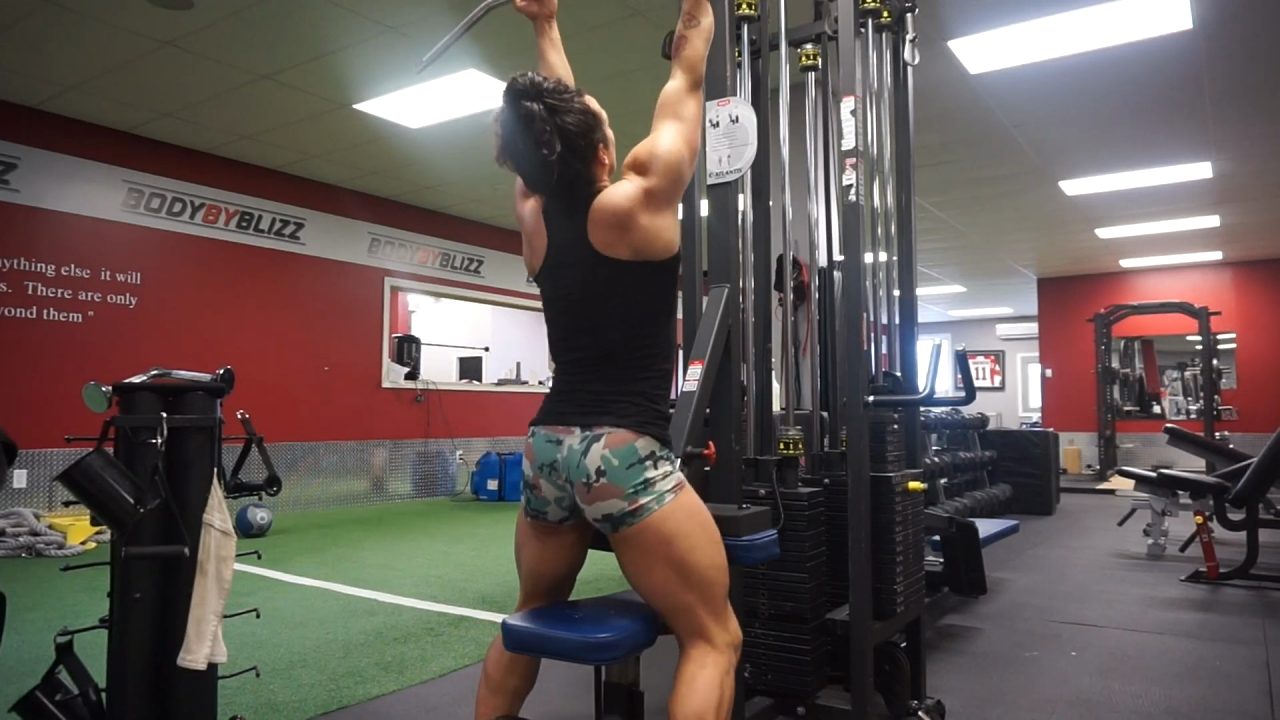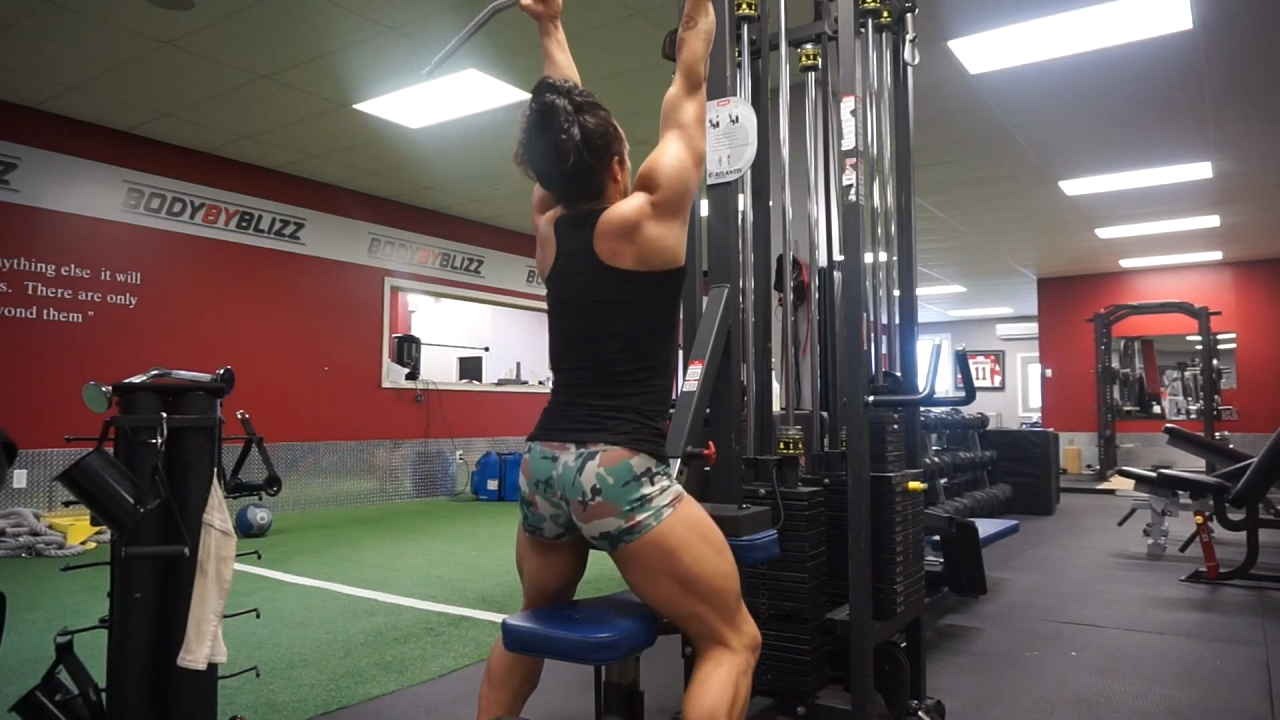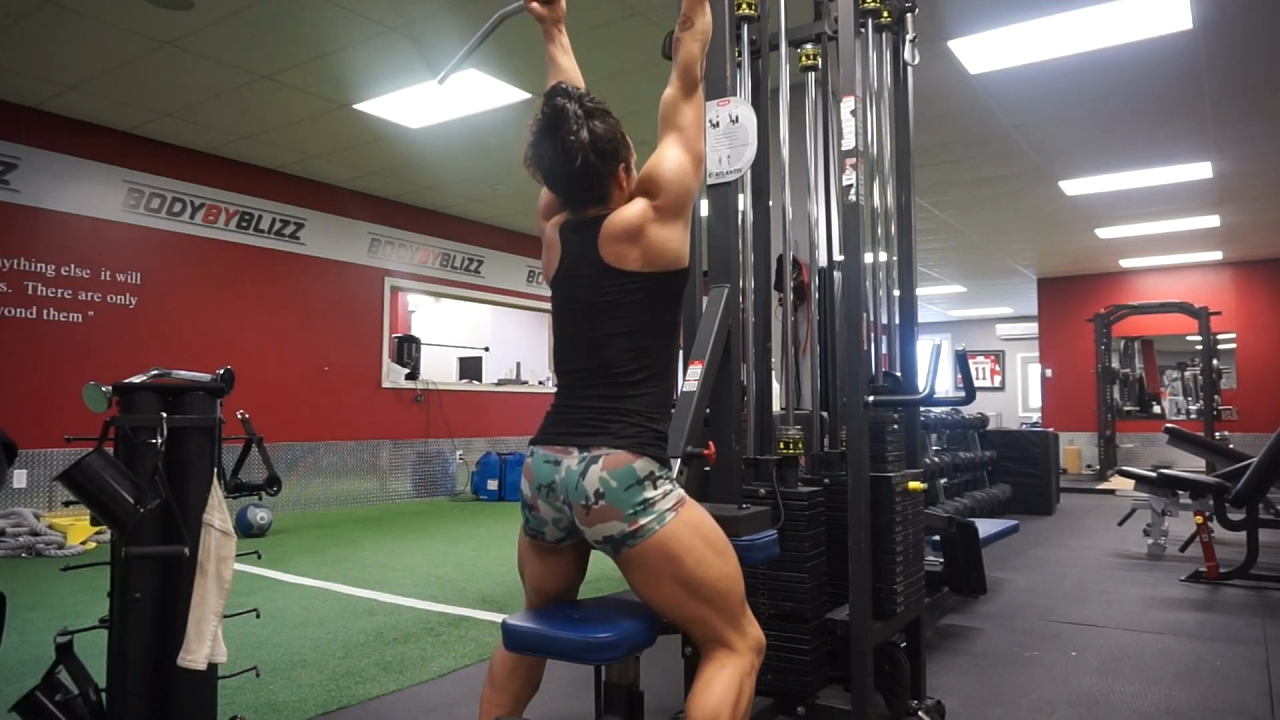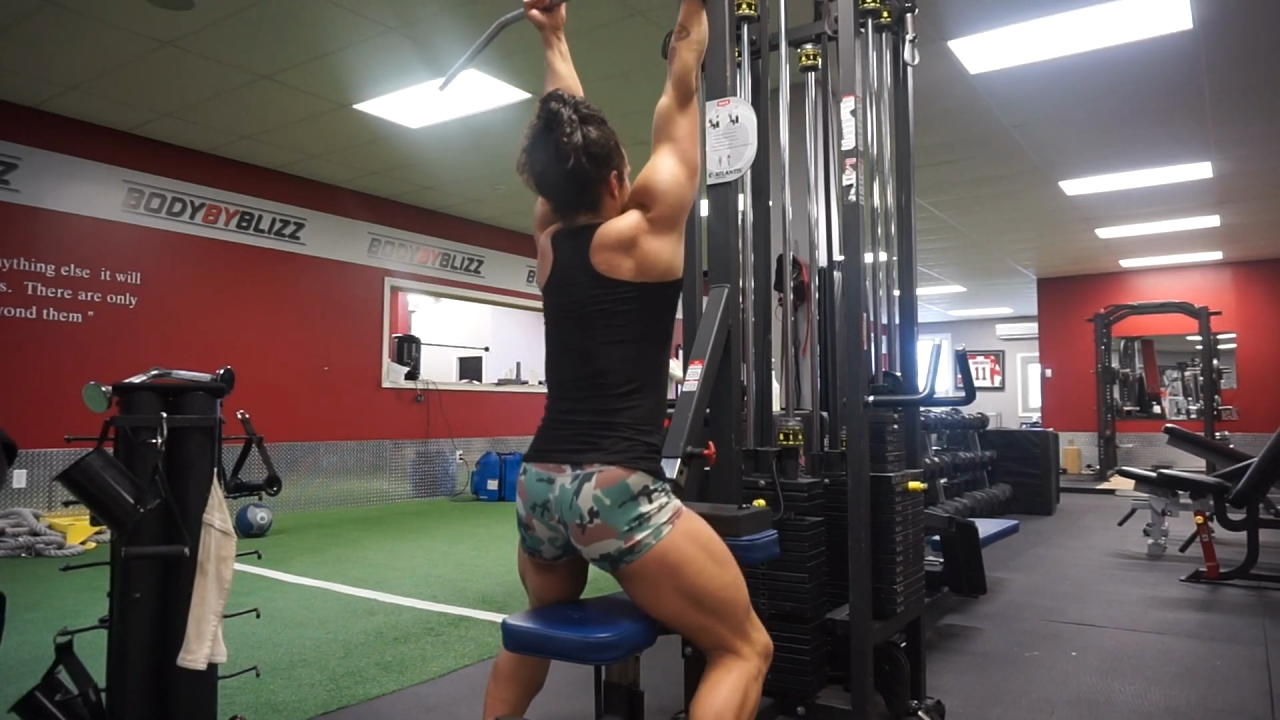
dt=0.3s
person 1, frame 1
left shoulder: (534, 215)
right shoulder: (635, 202)
left elbow: (555, 116)
right elbow: (688, 77)
left hip: (549, 448)
right hip: (626, 453)
left knee: (531, 617)
right knee: (712, 639)
person 1, frame 2
left shoulder: (549, 226)
right shoulder: (646, 216)
left elbow: (562, 130)
right elbow: (690, 82)
left hip: (543, 464)
right hip: (620, 471)
left knee: (533, 621)
right knee: (732, 642)
person 1, frame 3
left shoulder: (556, 229)
right shoulder: (650, 221)
left elbow: (568, 125)
right elbow: (685, 85)
left hip: (546, 466)
right hip: (622, 473)
right knee: (737, 645)
person 1, frame 4
left shoulder: (548, 240)
right shoulder: (643, 231)
left elbow: (566, 130)
right elbow: (679, 99)
left hip: (541, 484)
right hip: (616, 491)
right knee: (744, 650)
